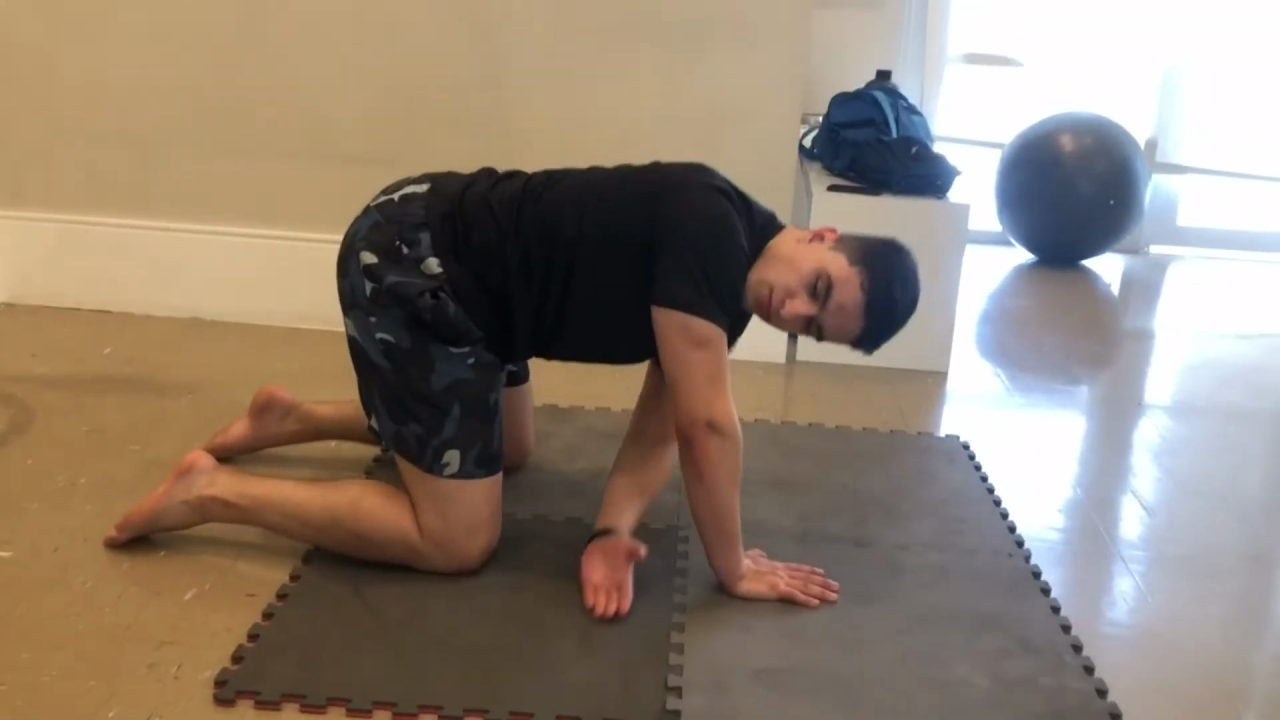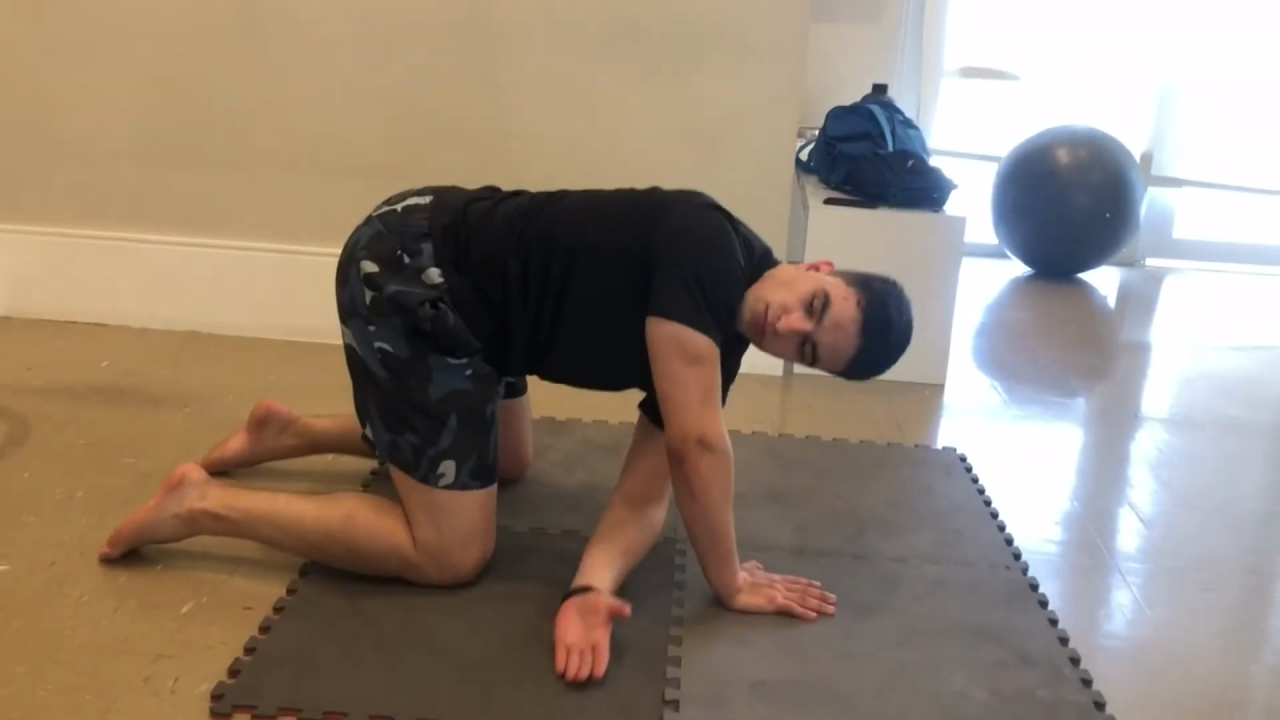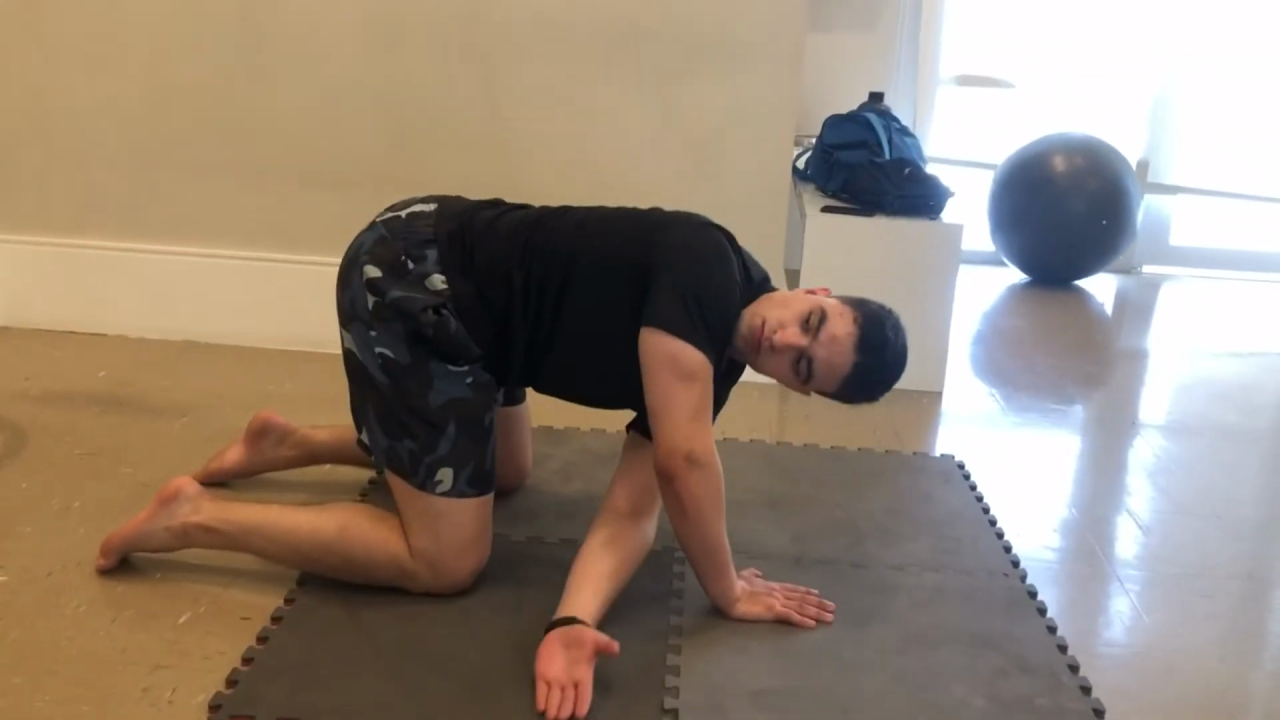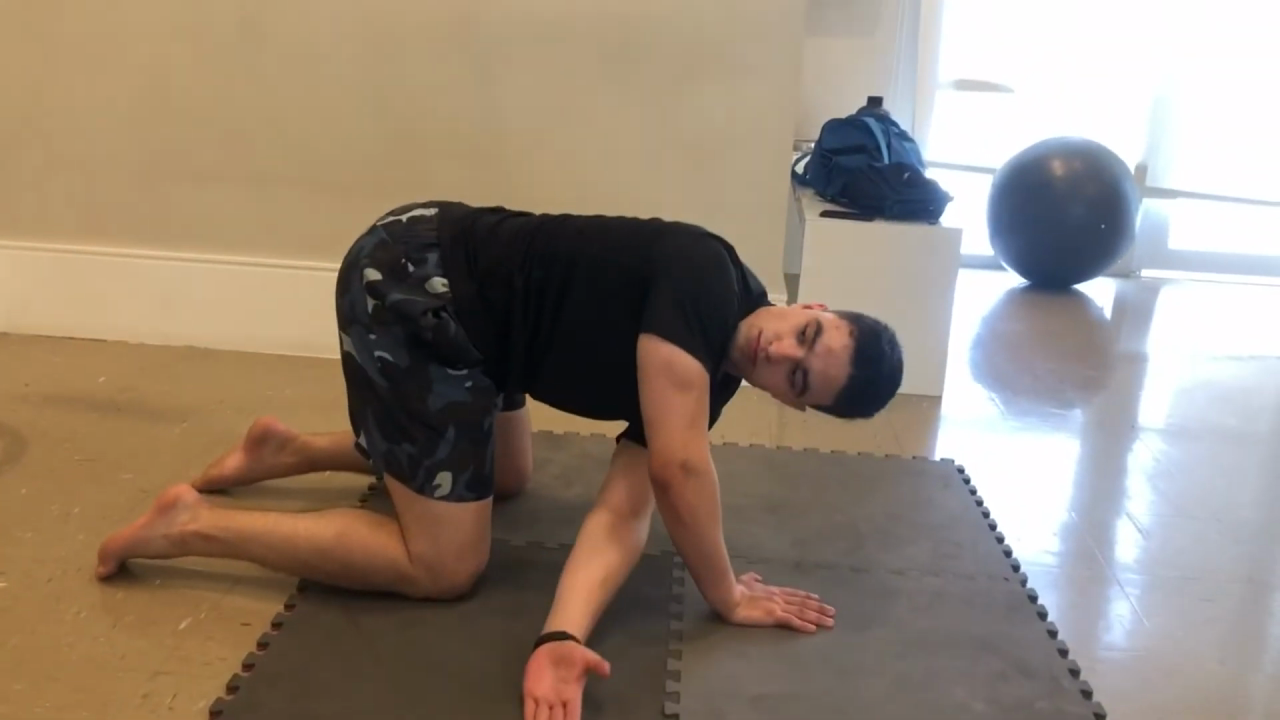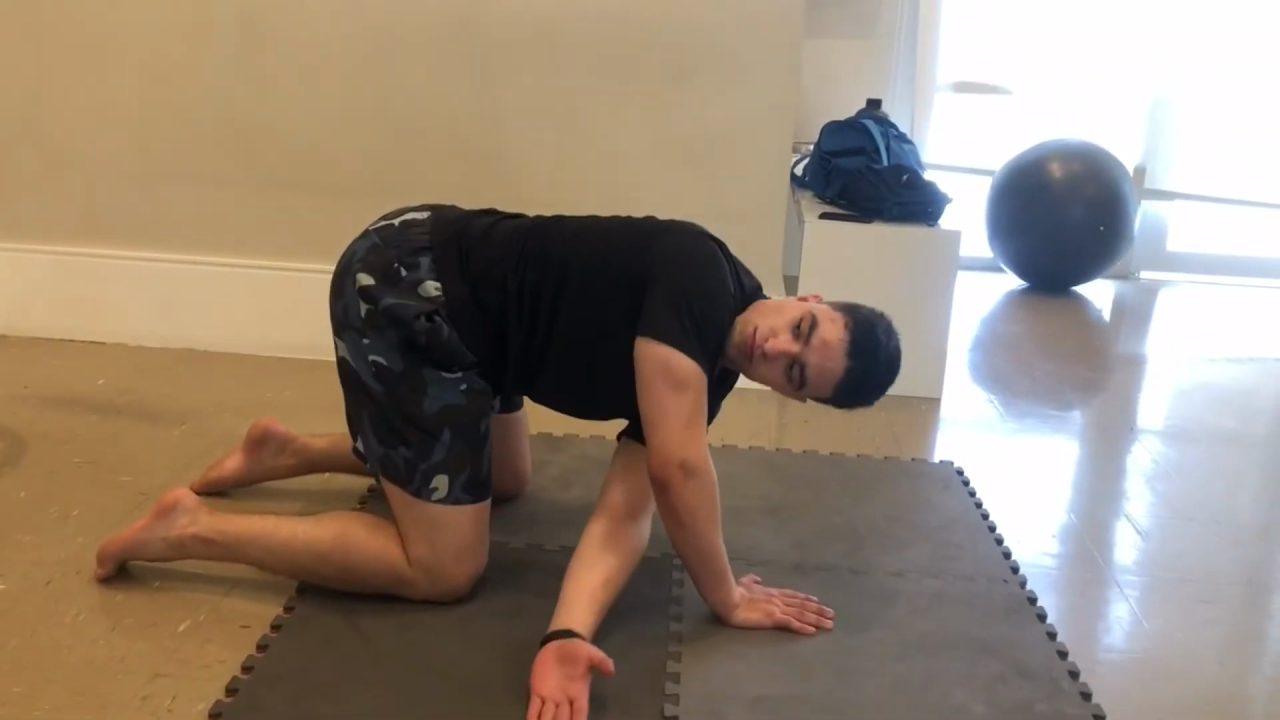
dt=0.2s
person 1, frame 1
left shoulder: (727, 298)
right shoulder: (709, 226)
left elbow: (661, 431)
right elbow: (706, 424)
left wrist: (611, 533)
right wrist: (733, 569)
left hip: (444, 270)
right hip: (407, 265)
left knee: (507, 450)
right knee: (458, 539)
left ankle: (293, 416)
right ankle: (214, 490)
person 1, frame 2
left shoulder: (718, 338)
right shoulder: (707, 248)
left elbow: (648, 488)
right elbow: (695, 445)
left wrist: (587, 592)
right wrist: (730, 582)
left hip: (443, 284)
right hip: (407, 274)
left knee: (505, 464)
right knee: (452, 552)
left ankle: (289, 431)
right ankle: (204, 505)
person 1, frame 3
left shoulder: (713, 360)
right shoulder: (708, 268)
left elbow: (630, 508)
right elbow: (684, 460)
left wrist: (571, 624)
right wrist: (728, 591)
left hip: (441, 290)
right hip: (409, 279)
left knee: (504, 472)
right knee: (447, 559)
left ankle: (288, 440)
right ankle: (198, 516)
person 1, frame 4
left shoulder: (711, 373)
right shoulder: (706, 280)
left elbow: (622, 511)
right elbow: (679, 467)
left wrist: (560, 638)
right wrist: (727, 595)
left hip: (443, 300)
right hip: (410, 280)
left knee: (506, 477)
right knee: (446, 565)
left ankle: (288, 448)
right ankle: (195, 525)
person 1, frame 5
left shoulder: (709, 363)
right shoulder: (697, 277)
left elbow: (626, 509)
right elbow: (678, 468)
left wrist: (568, 633)
right wrist: (727, 597)
left hip: (432, 299)
right hip: (401, 290)
left knee: (505, 480)
right knee: (445, 567)
left ankle: (286, 449)
right ankle: (193, 529)
